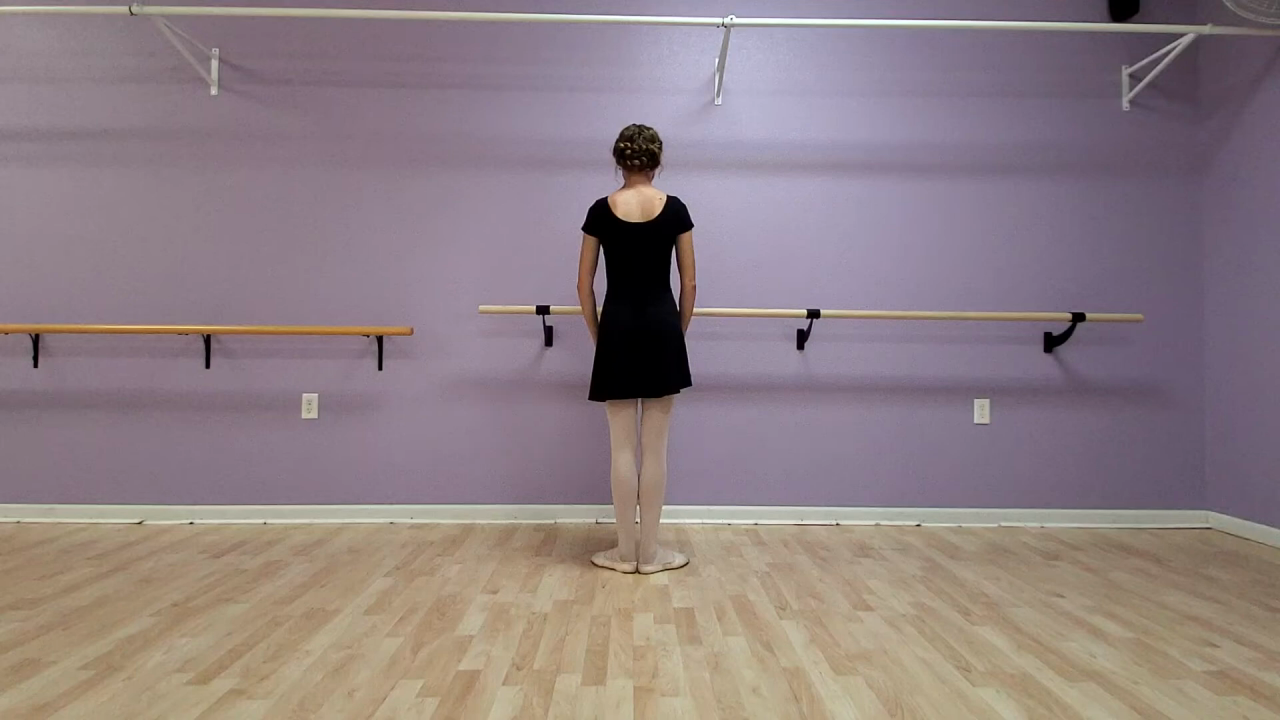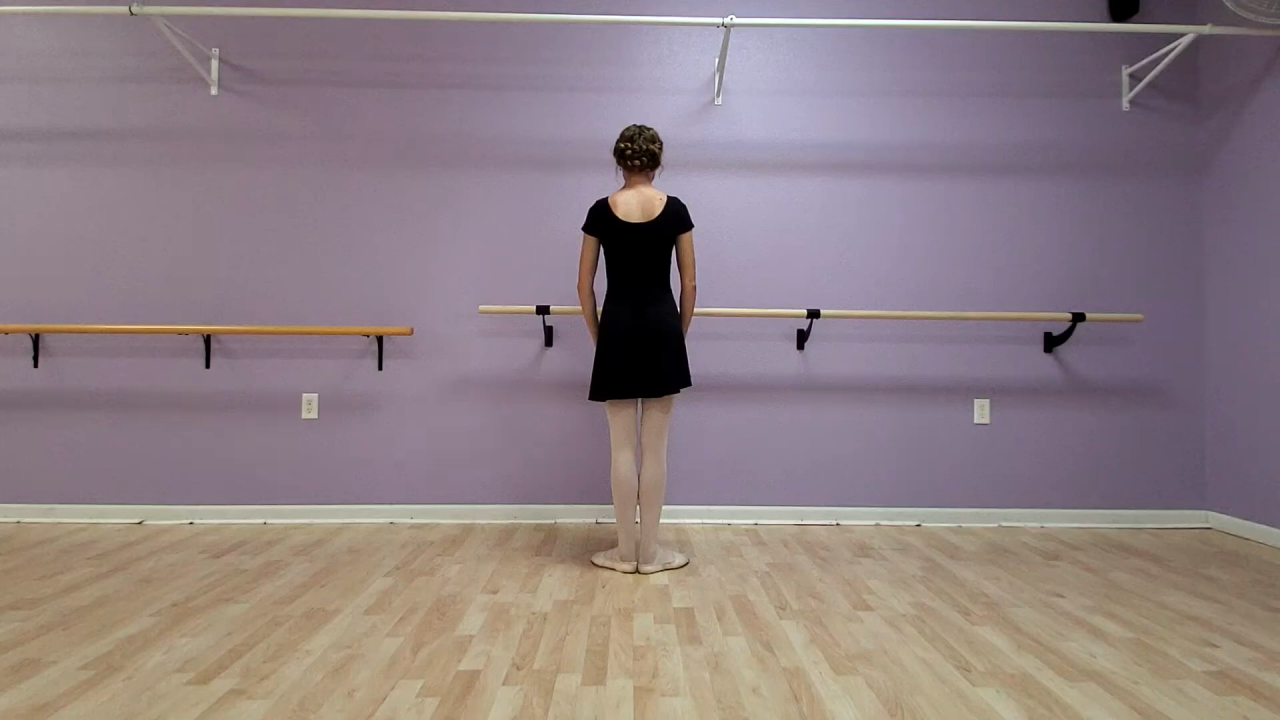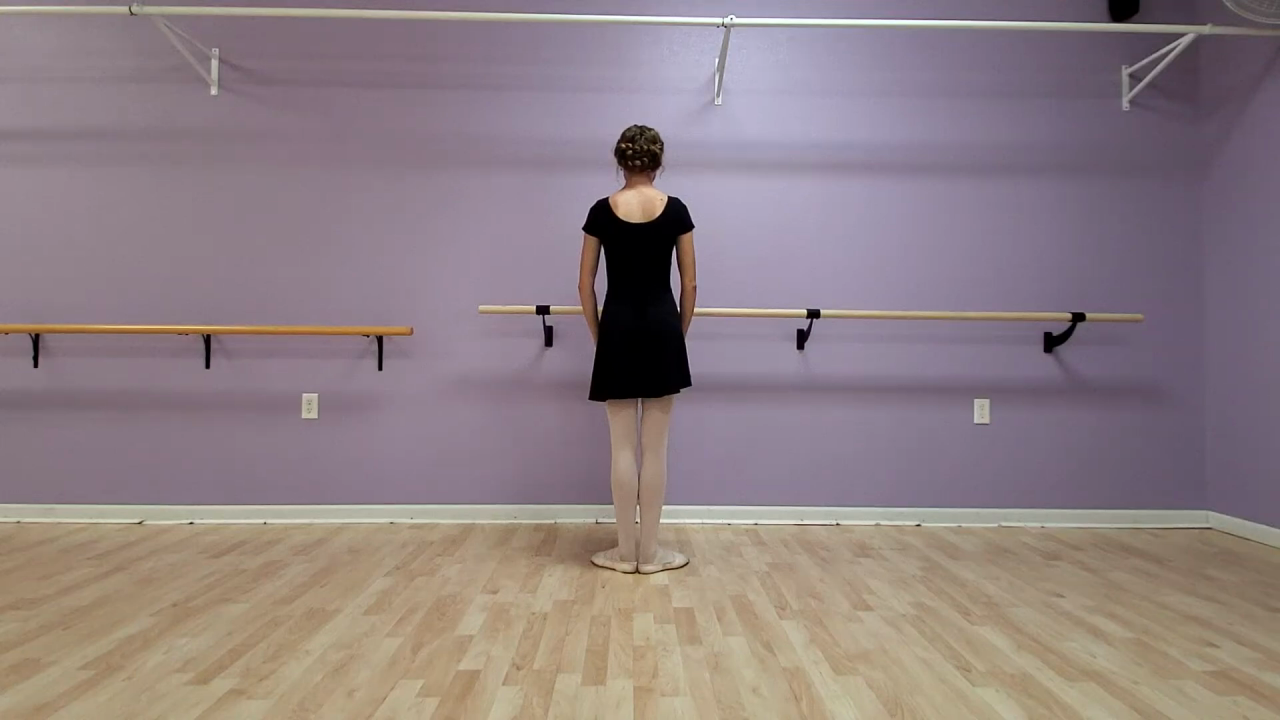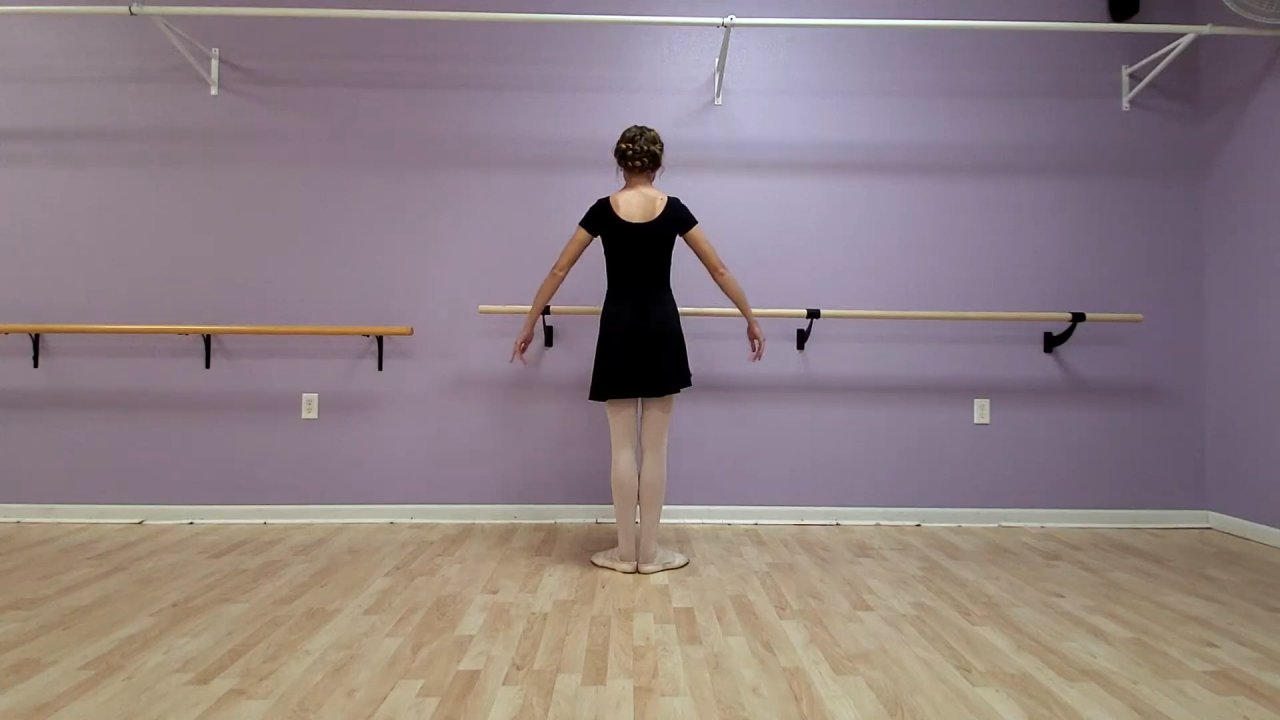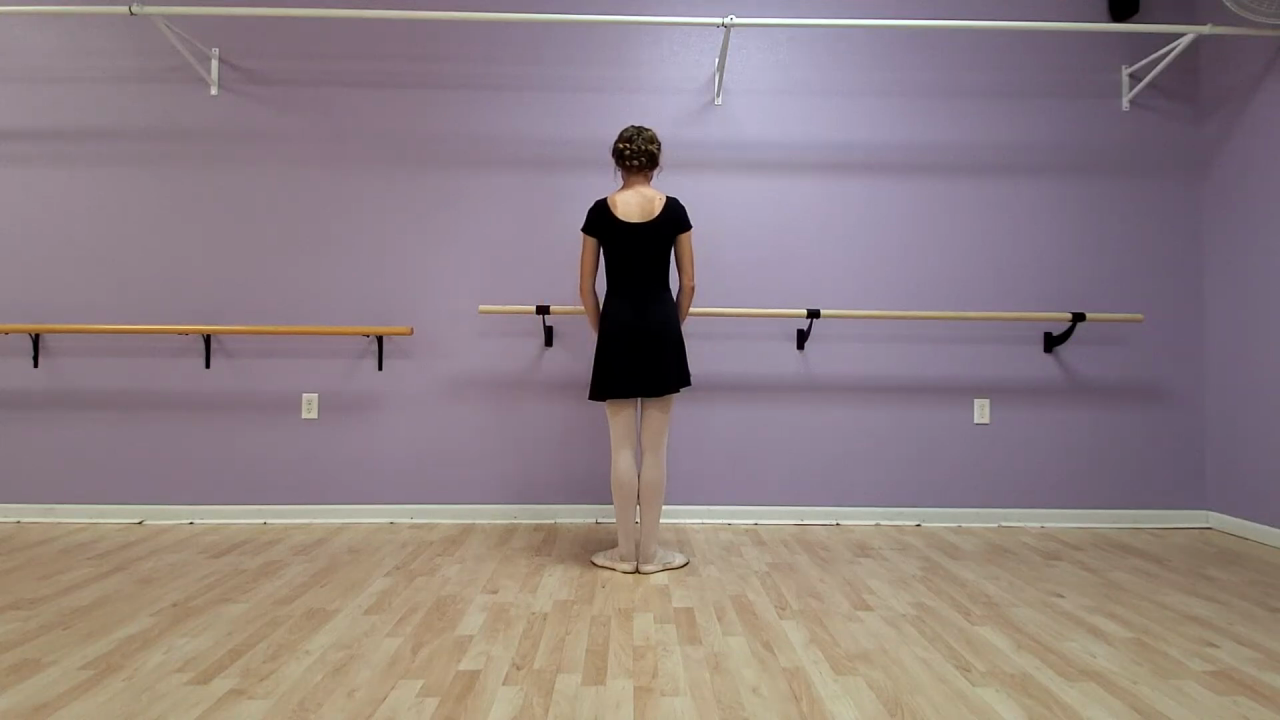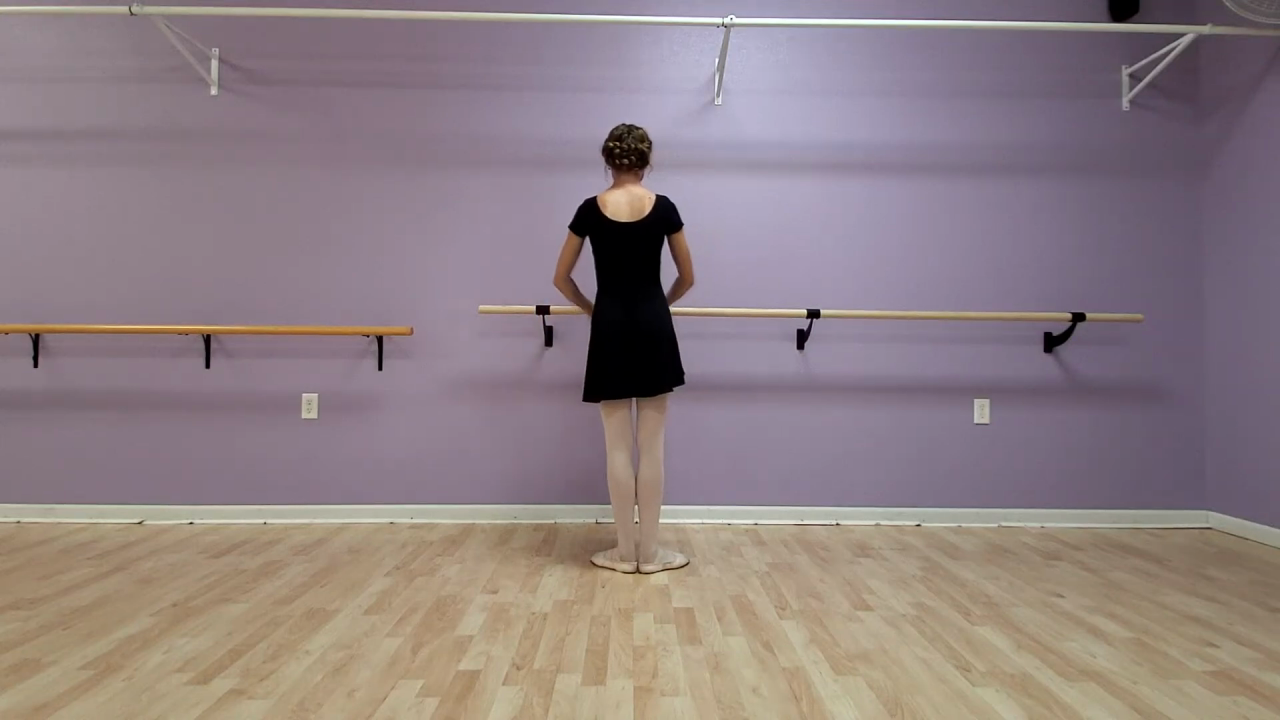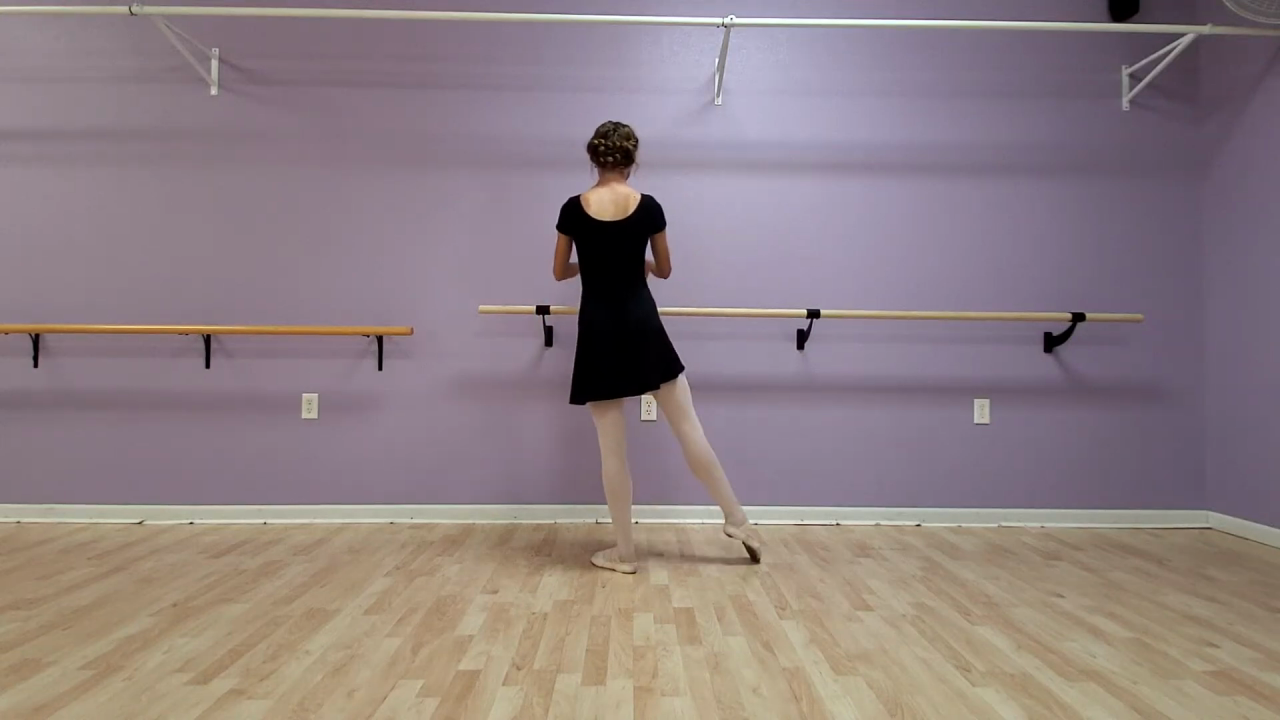
dt=0.7s
person 1, frame 1
left shoulder: (601, 210)
right shoulder: (674, 209)
left elbow: (584, 285)
right elbow: (688, 284)
left wrist: (596, 334)
right wrist: (679, 332)
left hip: (618, 326)
right hip: (661, 325)
left knee: (622, 447)
right knee: (654, 448)
left ankle: (625, 551)
right ankle: (649, 551)
person 1, frame 2
left shoulder: (601, 210)
right shoulder: (675, 209)
left elbow: (584, 285)
right elbow: (689, 283)
left wrist: (597, 336)
right wrist: (679, 332)
left hip: (618, 327)
right hip: (661, 326)
left knee: (623, 447)
right knee: (655, 447)
left ankle: (625, 550)
right ankle: (649, 550)
person 1, frame 3
left shoulder: (601, 211)
right shoulder: (675, 210)
left elbow: (585, 285)
right elbow: (689, 284)
left wrist: (599, 336)
right wrist: (678, 333)
left hip: (618, 328)
right hip: (661, 327)
left knee: (623, 446)
right knee: (654, 447)
left ankle: (625, 551)
right ankle: (649, 551)
person 1, frame 4
left shoulder: (603, 209)
right shoulder: (674, 209)
left elbow: (559, 271)
right elbow: (718, 270)
left wrist: (529, 325)
right wrist: (751, 320)
left hip: (619, 329)
right hip: (661, 328)
left knee: (623, 445)
right knee: (654, 446)
left ankle: (624, 551)
right ankle: (649, 551)
person 1, frame 5
left shoulder: (601, 211)
right shoulder: (673, 210)
left elbow: (586, 287)
right elbow: (688, 283)
left wrist: (603, 333)
right wrist: (671, 328)
left hip: (618, 328)
right hip: (660, 328)
left knee: (623, 446)
right knee: (654, 446)
left ankle: (625, 551)
right ankle: (649, 551)
person 1, frame 6
left shoulder: (590, 210)
right shoulder: (664, 208)
left elbow: (561, 278)
right elbow: (687, 277)
left hip: (610, 329)
right hip: (653, 328)
left knee: (618, 446)
right knee: (651, 445)
left ankle: (625, 551)
right ankle: (649, 551)
person 1, frame 7
left shoulder: (573, 209)
right shoulder: (648, 207)
left elbow: (560, 272)
right elbow: (664, 269)
left hip: (598, 330)
right hip: (642, 325)
left knee: (612, 447)
right knee: (688, 427)
left ankle: (624, 552)
right ankle: (736, 519)
